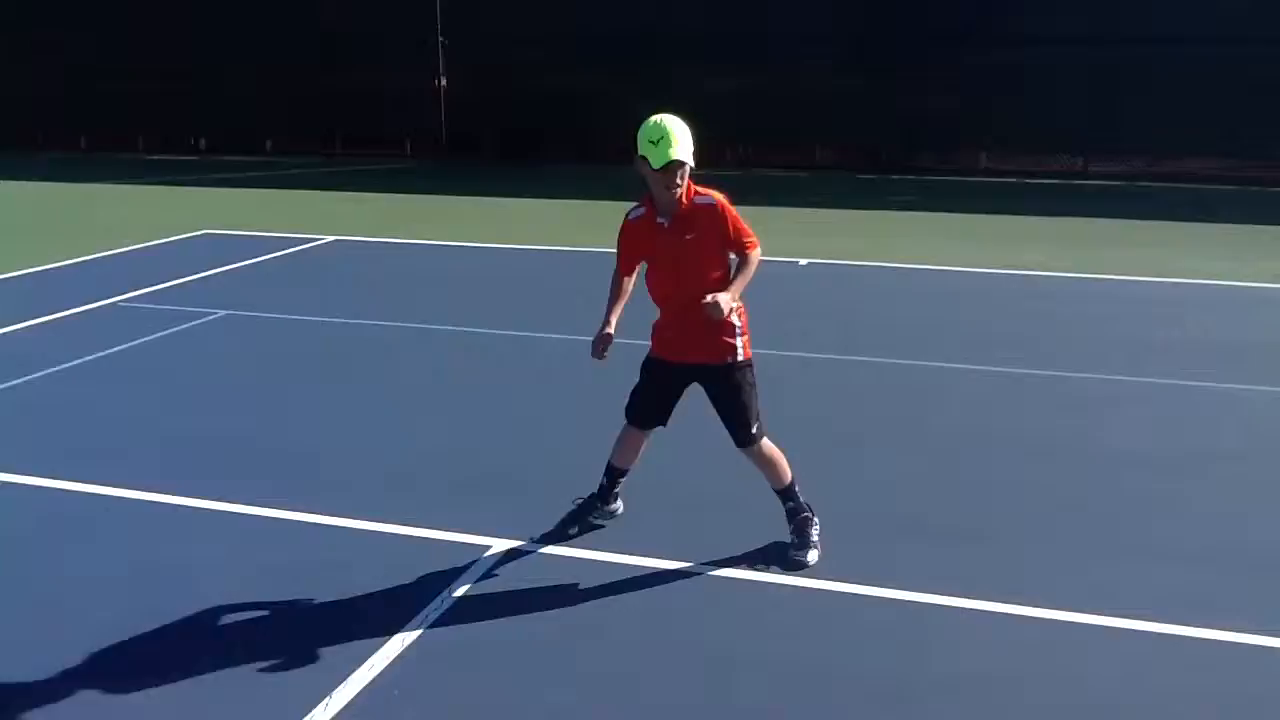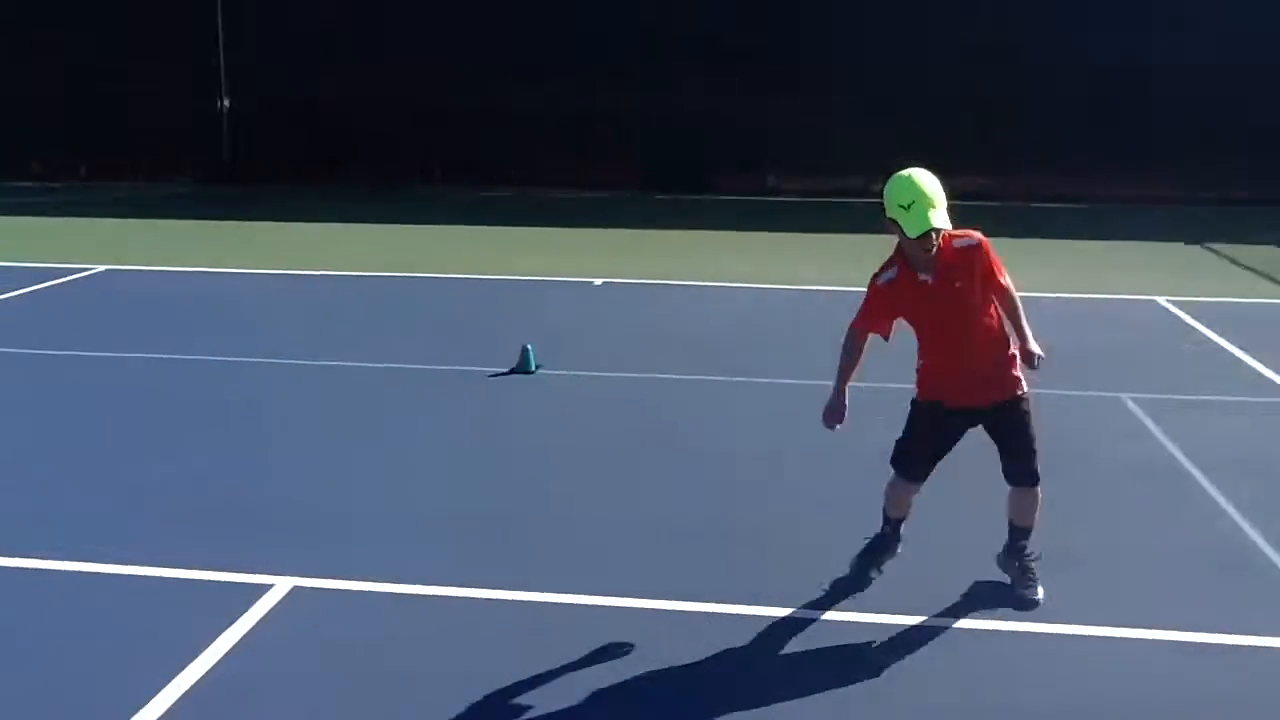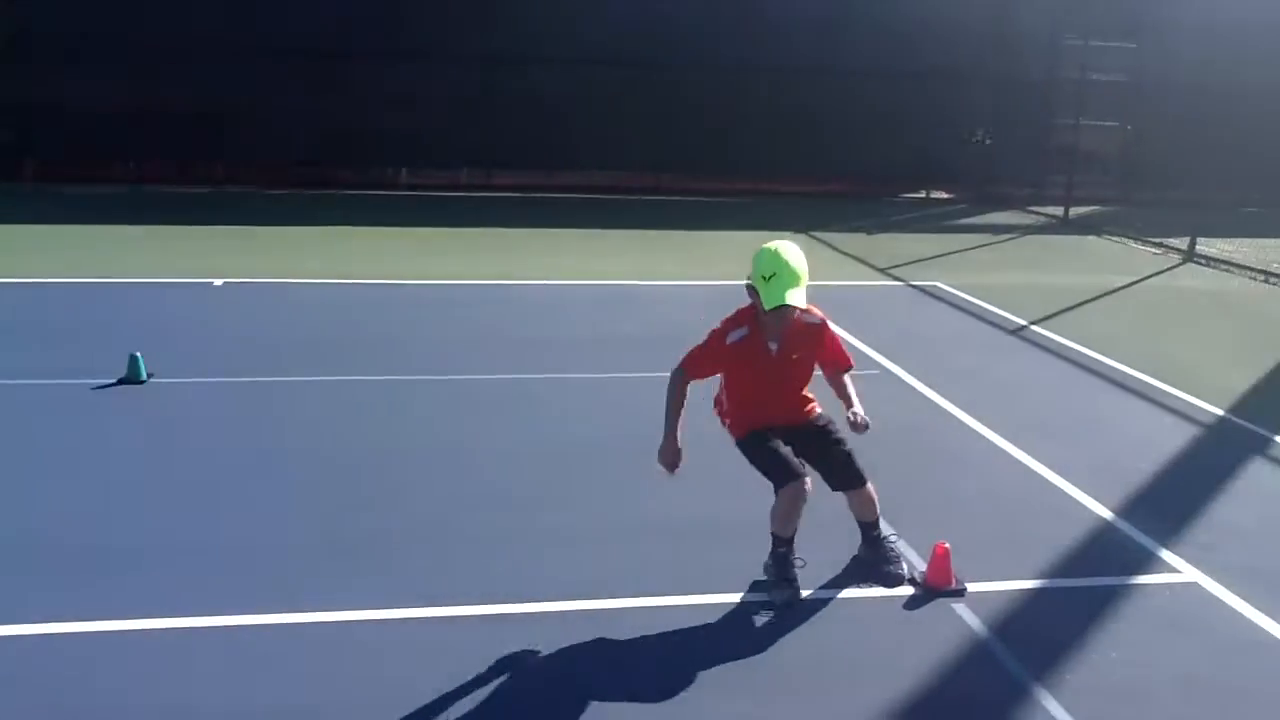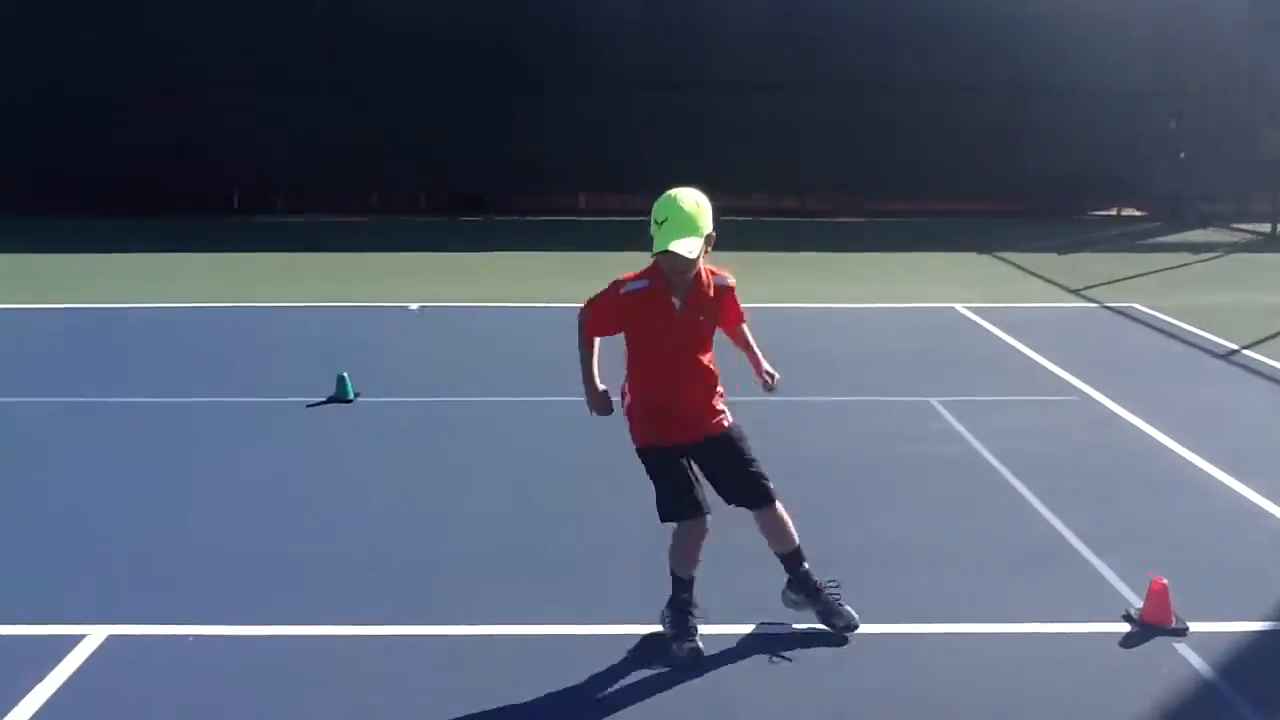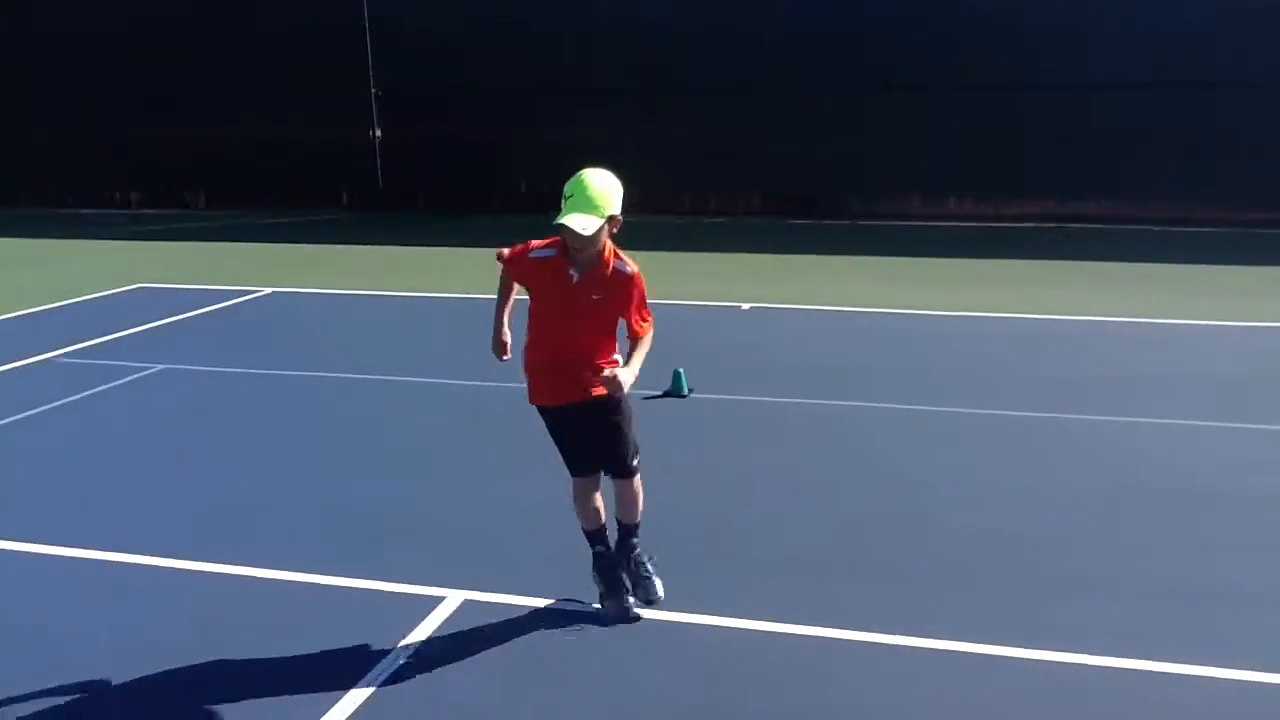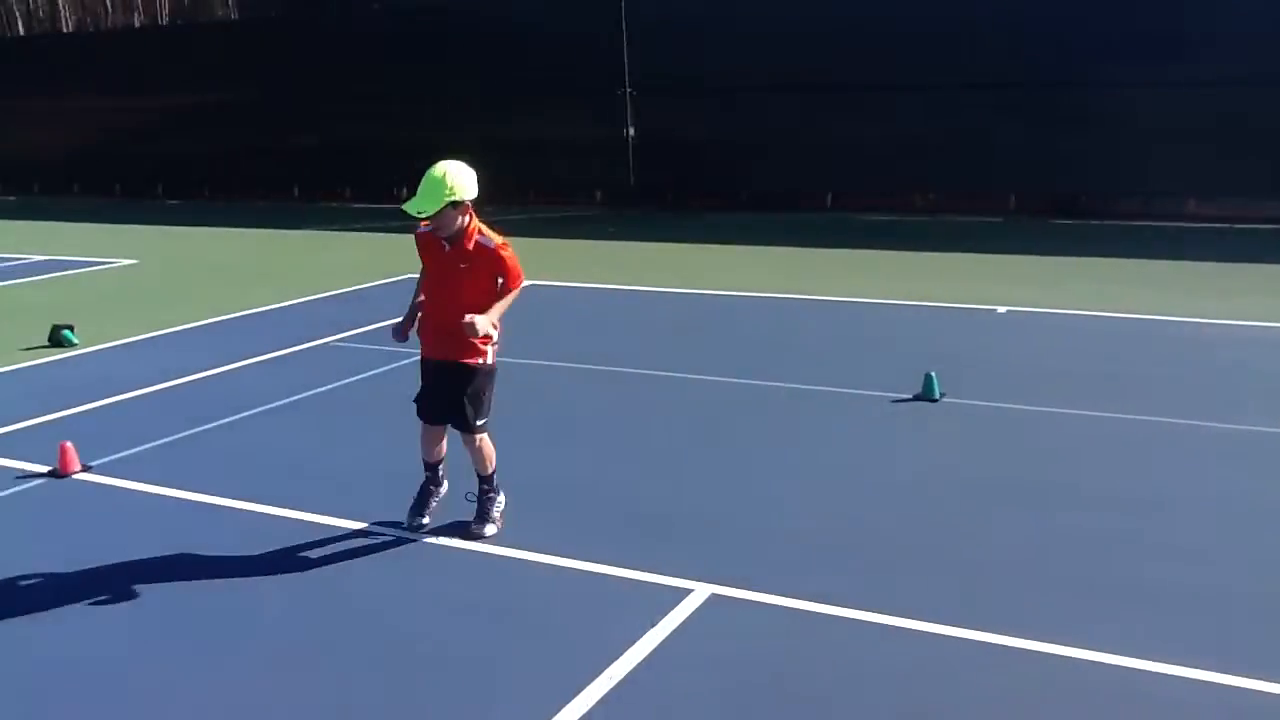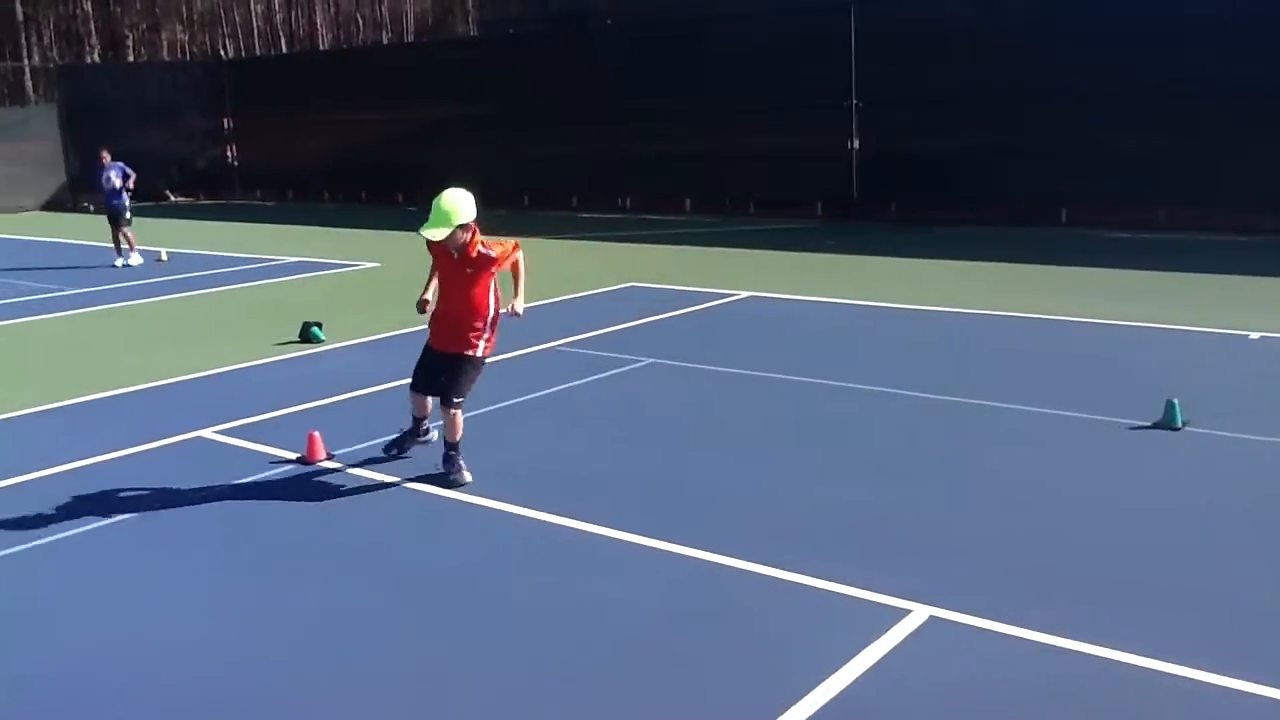
dt=0.5s
person 1, frame 1
left shoulder: (712, 206)
right shoulder: (636, 221)
left elbow: (751, 252)
right elbow: (626, 272)
left wrist: (730, 295)
right wrist: (609, 325)
left hip: (723, 342)
right hip: (672, 342)
left knee: (750, 439)
right knee: (638, 423)
left ankle: (800, 515)
right ankle: (608, 494)
person 1, frame 2
left shoulder: (972, 248)
right shoulder: (888, 281)
left elbow: (1003, 290)
right elbow: (860, 332)
left wrist: (1025, 338)
right wrist: (839, 393)
left hip: (1002, 382)
right hip: (940, 389)
left knee: (1025, 479)
right knee: (908, 474)
left ankle: (1018, 553)
right ankle: (888, 537)
person 1, frame 3
left shoulder: (814, 323)
right shoulder: (730, 338)
left elbow: (839, 369)
right elbow: (681, 376)
left wrist: (853, 406)
right wrist: (671, 439)
left hip: (801, 412)
right hip: (752, 423)
left knee: (856, 484)
right knee: (794, 485)
left ankle: (874, 546)
right ankle: (781, 558)
person 1, frame 4
left shoulder: (720, 287)
right shoulder: (629, 294)
right elbow: (587, 322)
left wrist: (758, 360)
right wrist: (591, 382)
left hip: (709, 418)
right hip: (655, 427)
left knee: (765, 502)
right knee: (693, 522)
left ankle: (802, 583)
right ankle: (681, 607)
person 1, frame 5
left shoulder: (624, 274)
right shoulder: (537, 258)
left elbow: (640, 329)
right elbow: (506, 264)
left wrist: (628, 369)
right wrist: (500, 325)
left hip: (602, 384)
right hip: (551, 387)
left knee: (625, 474)
right knee: (586, 479)
left ankle: (630, 552)
right ankle: (602, 556)
person 1, frame 6
left shoulder: (491, 247)
right shoulder: (425, 236)
left elbow: (514, 286)
left wrist: (487, 318)
right wrist: (411, 315)
left hip: (475, 350)
right hip: (436, 346)
left knee: (473, 433)
right knee: (432, 425)
left ankle: (489, 495)
right ankle: (433, 484)
person 1, frame 7
left shoulder: (488, 255)
right shoulder: (438, 246)
left elbow: (517, 253)
left wrist: (518, 297)
right wrist: (426, 293)
left hip: (472, 342)
right hip: (441, 335)
left knee: (451, 406)
right knee: (418, 391)
left ankle: (452, 457)
right ankle: (420, 431)
